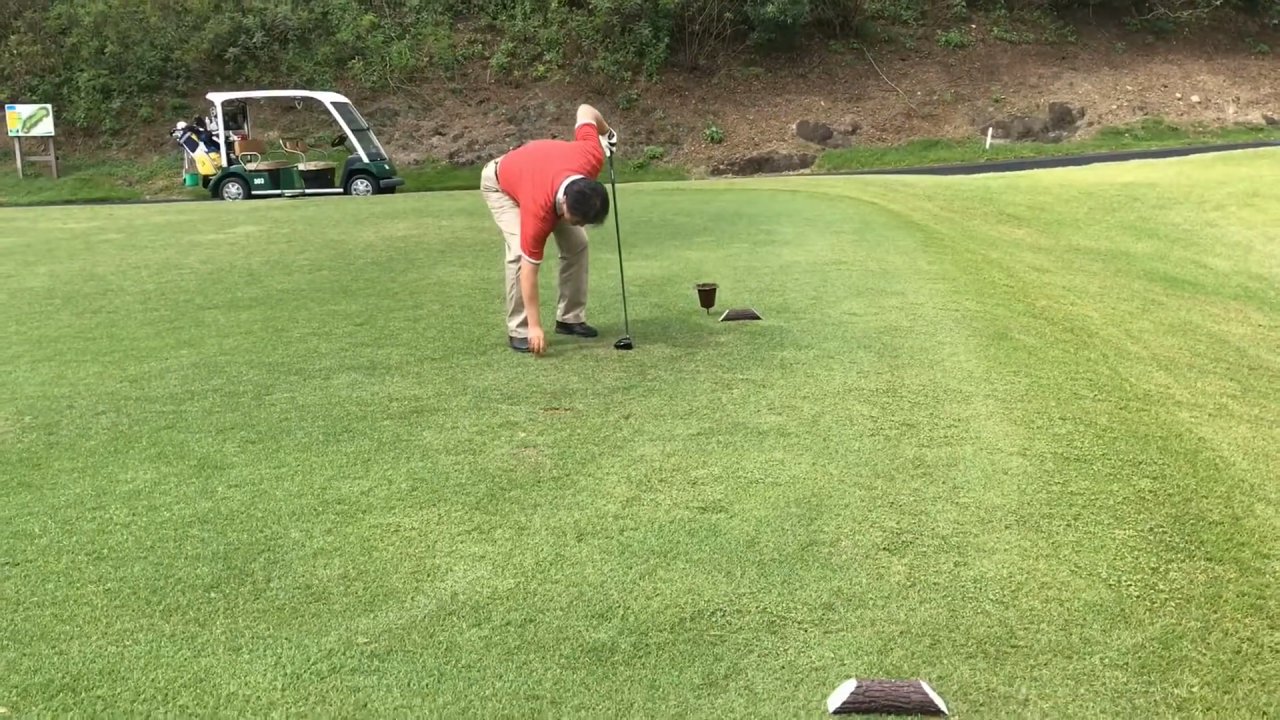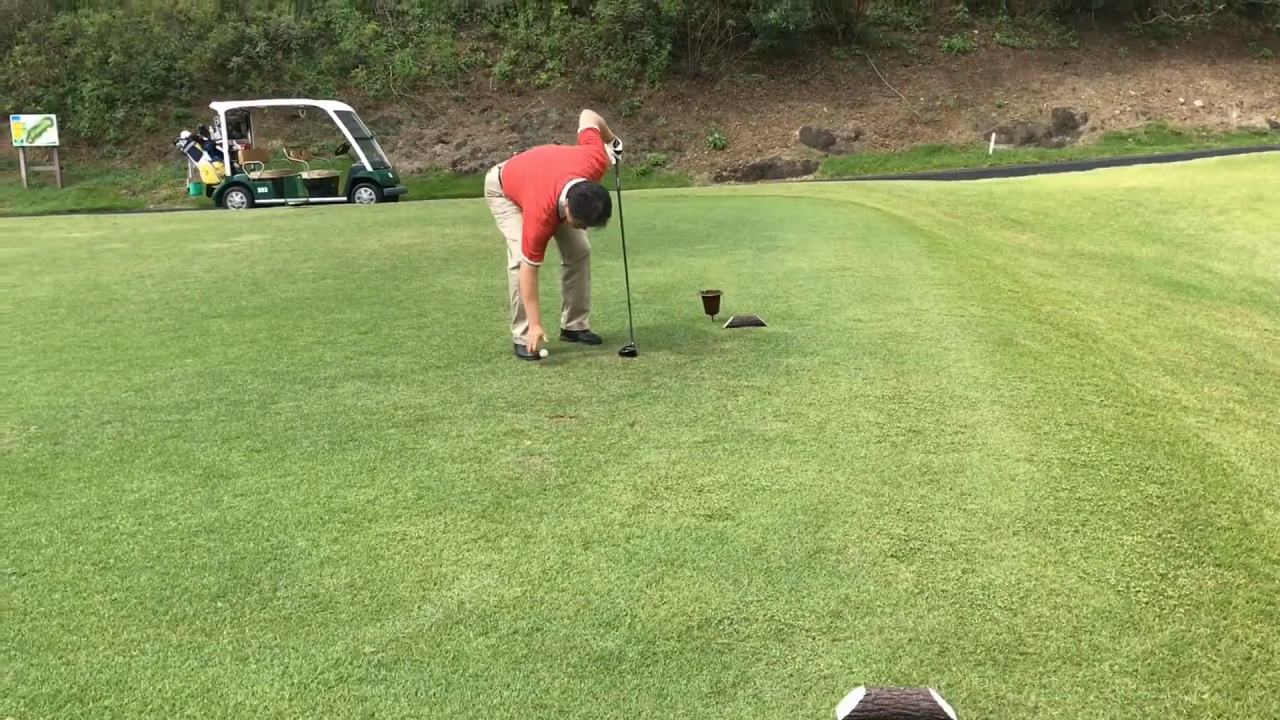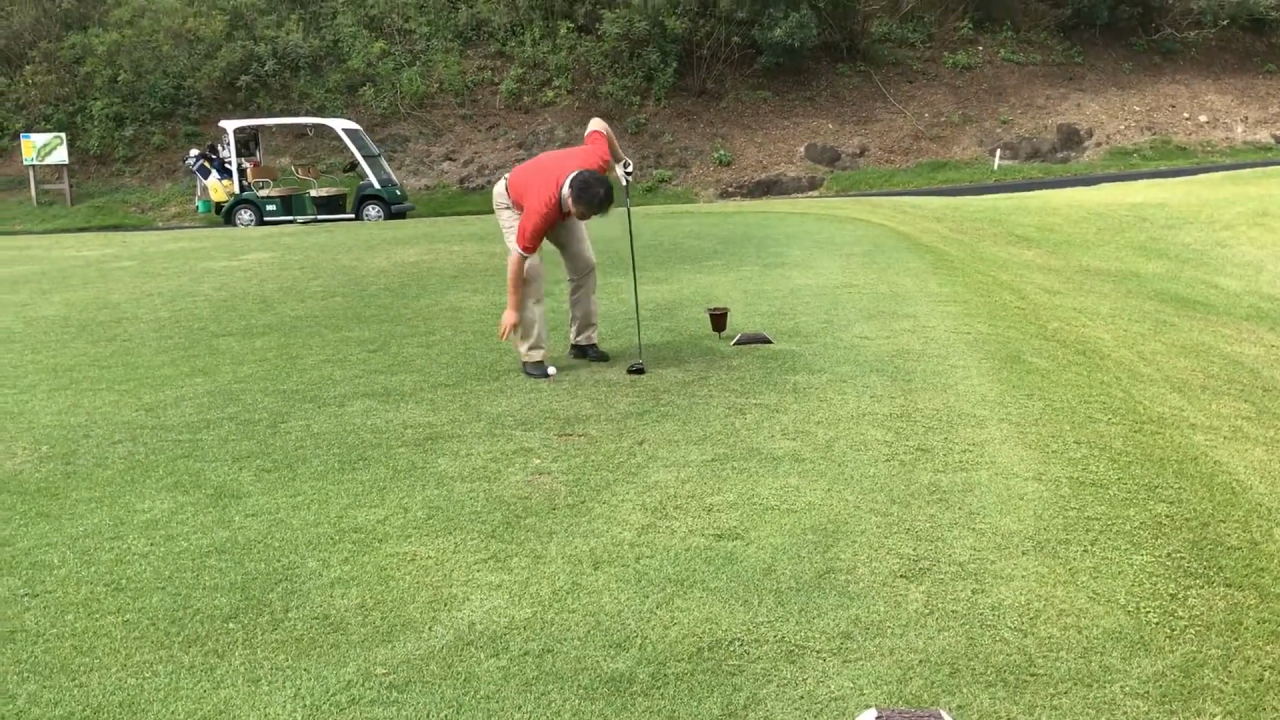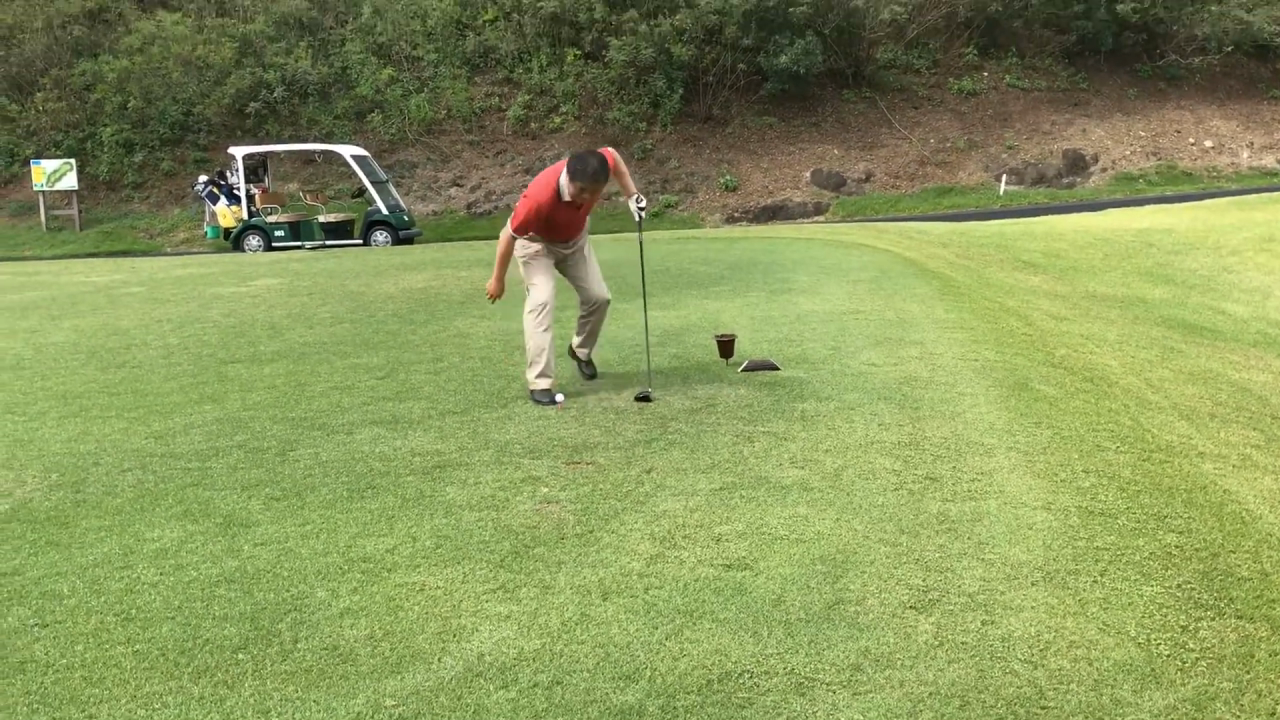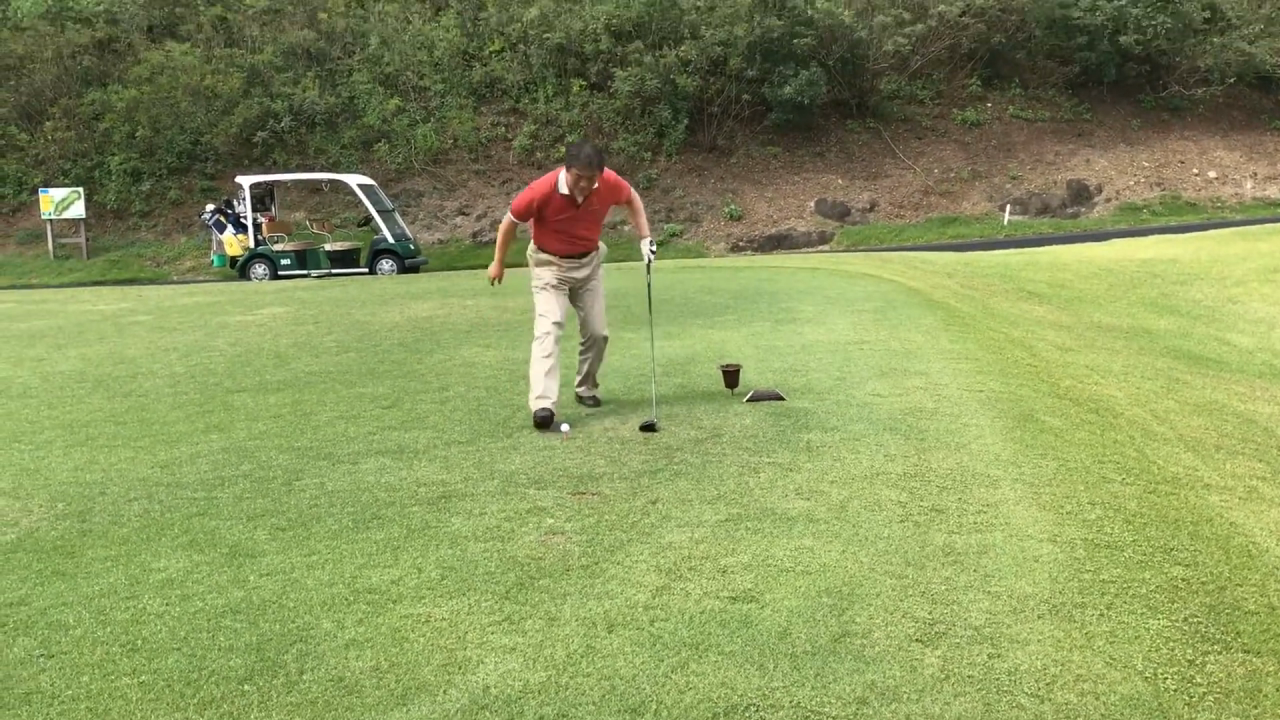
dt=0.2s
person 1, frame 1
left shoulder: (592, 159)
right shoulder: (540, 211)
left elbow: (585, 111)
right elbow: (529, 269)
left wrist: (607, 133)
right wrist: (536, 326)
left hip: (542, 171)
right hip: (501, 184)
left knee: (577, 245)
right knee: (519, 252)
left ankle: (570, 318)
right ankle: (519, 329)
person 1, frame 2
left shoulder: (594, 164)
right shoulder: (541, 214)
left elbow: (588, 116)
right elbow: (529, 269)
left wrist: (611, 140)
right wrist: (534, 324)
left hip: (546, 177)
right hip: (504, 190)
left knee: (579, 251)
right knee: (520, 257)
left ankle: (575, 325)
right ankle: (523, 338)
person 1, frame 3
left shoulder: (596, 165)
right shoulder: (540, 209)
left elbow: (598, 124)
right elbow: (517, 260)
left wrist: (620, 161)
right wrist: (511, 310)
left hip: (561, 203)
right hip: (514, 203)
left knee: (584, 265)
right knee: (530, 270)
left ankle: (584, 340)
right ankle: (531, 355)
person 1, frame 4
left shoulder: (601, 165)
right shoulder: (542, 196)
left elbow: (612, 154)
right elbow: (509, 235)
left wrist: (632, 195)
right wrist: (497, 279)
left hip: (573, 237)
right hip: (533, 239)
left knee: (598, 297)
right knee: (541, 300)
left ankle: (581, 349)
right ankle: (540, 384)
person 1, frame 5
left shoulder: (609, 182)
right shoulder: (542, 191)
left elbow: (632, 201)
right elbow: (509, 222)
left wrist: (645, 237)
right wrist: (497, 263)
left hip: (588, 263)
right hip: (548, 264)
left knee: (597, 332)
right knee: (548, 328)
left ankle: (586, 389)
right ankle: (543, 406)
